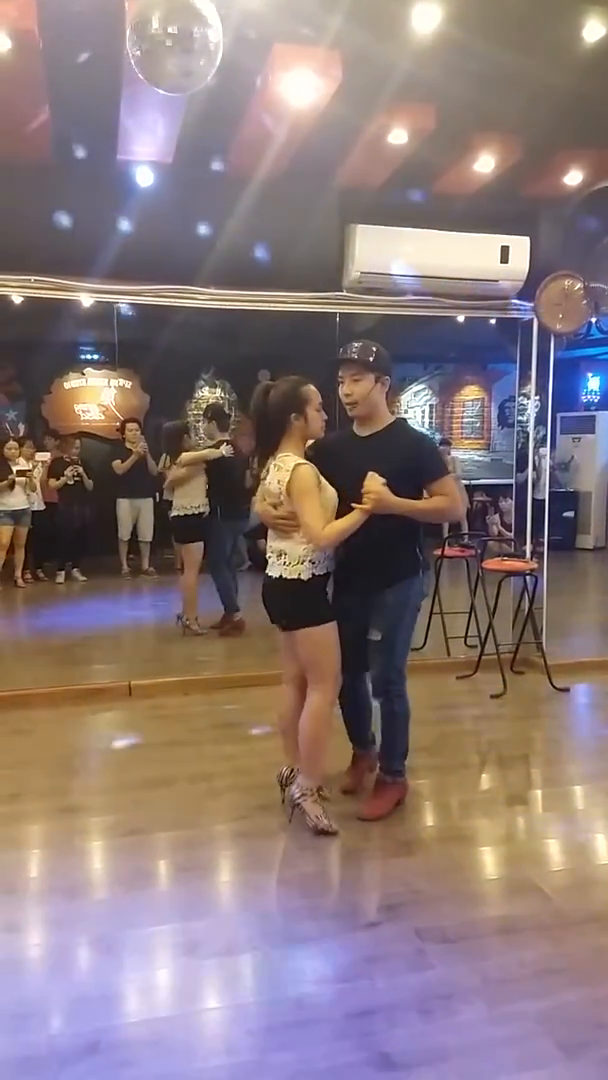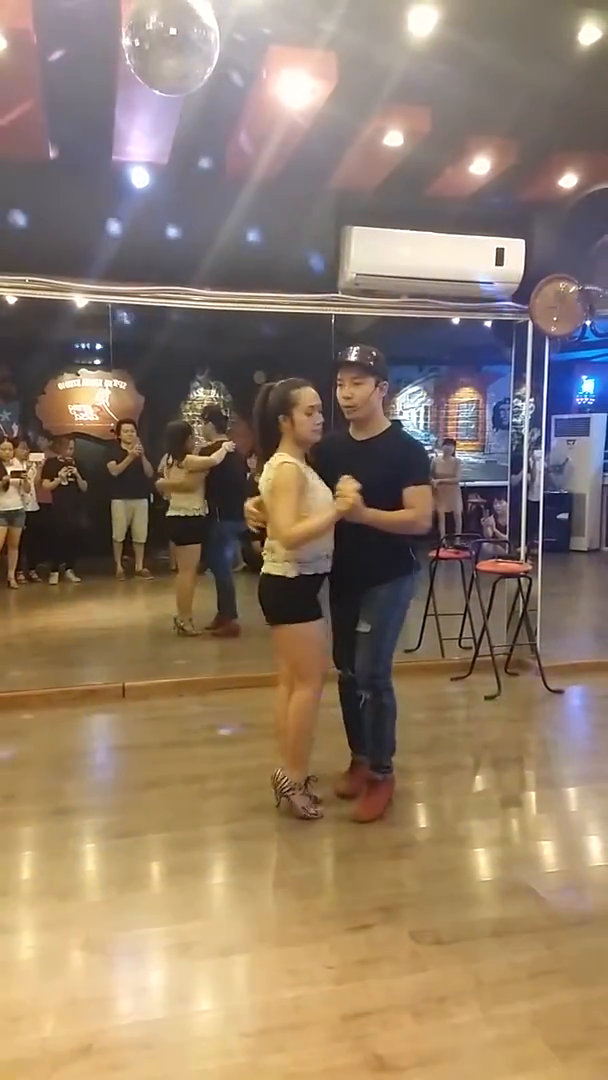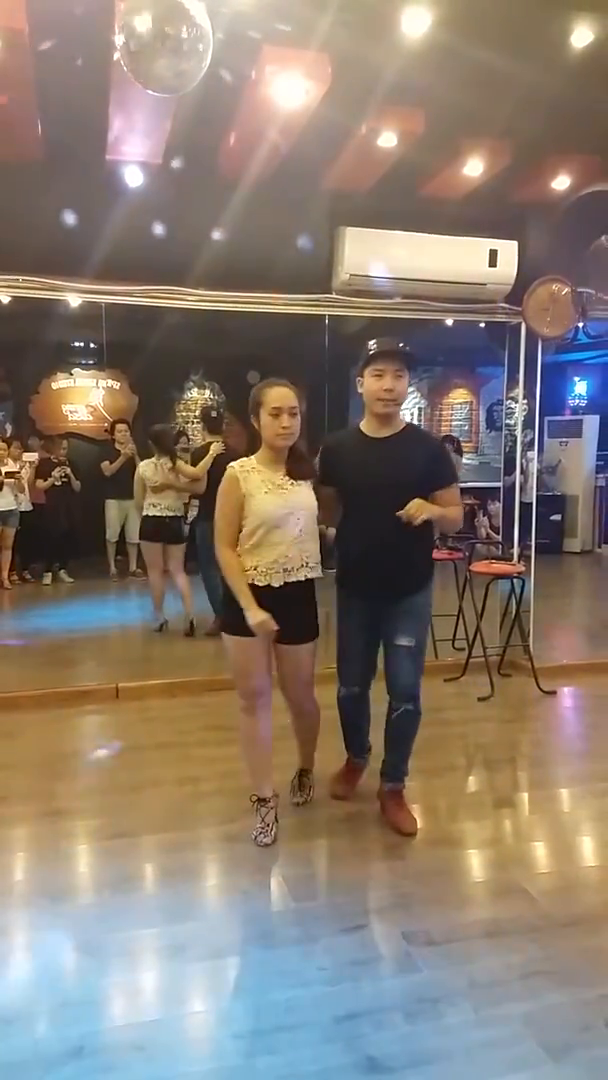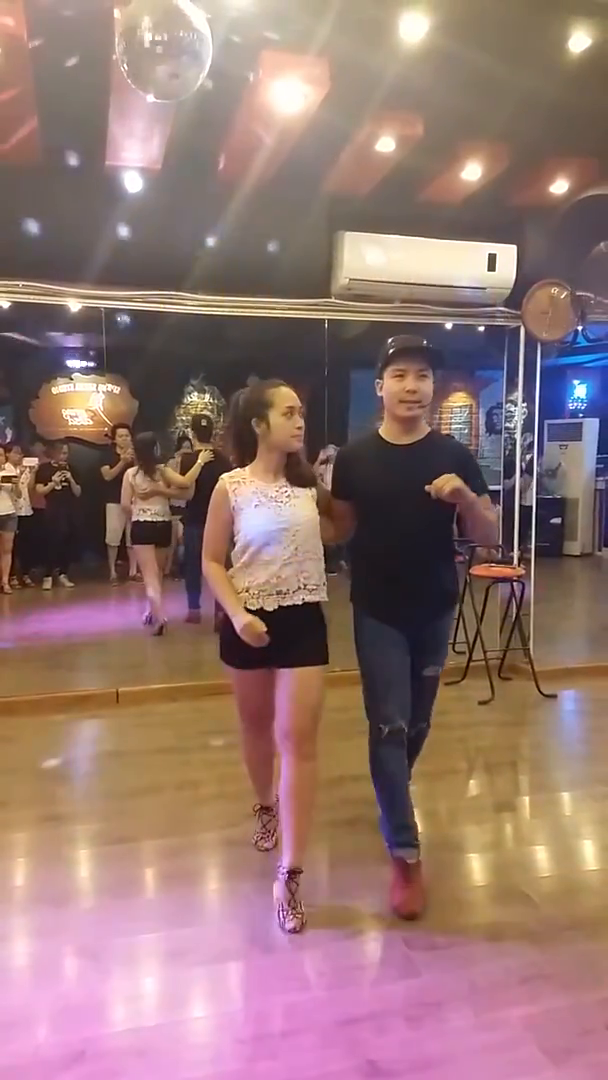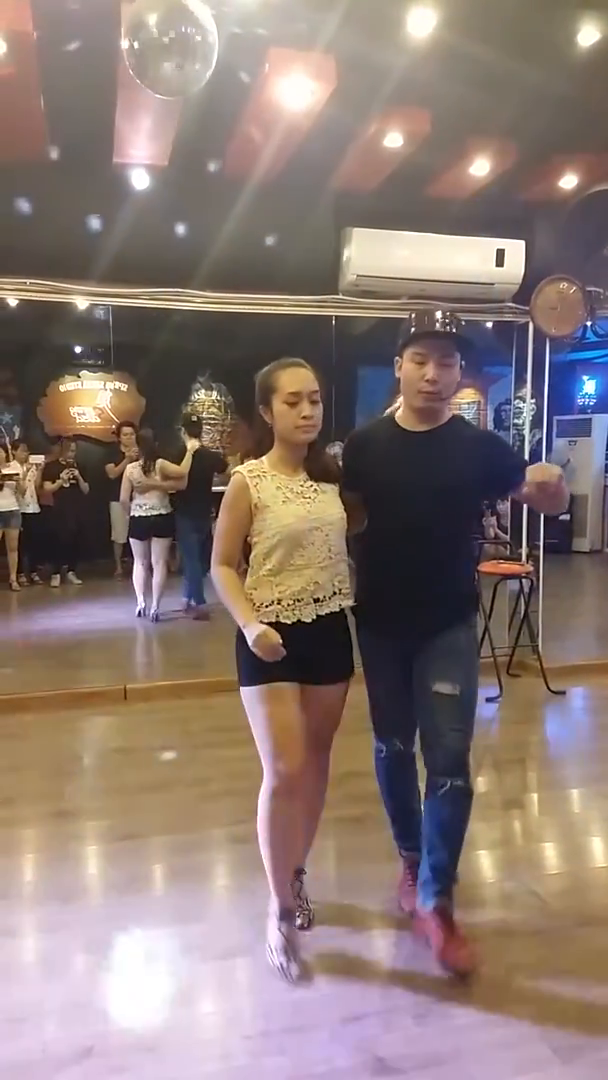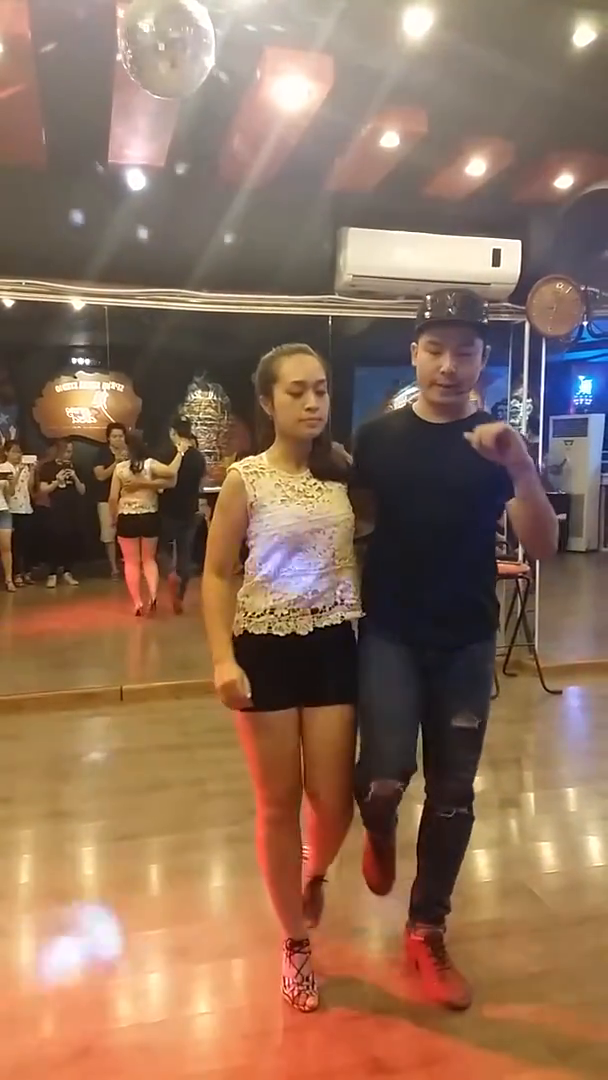
dt=0.5s
person 1, frame 1
left shoulder: (412, 444)
right shoulder: (332, 447)
left elbow: (453, 507)
left wrist: (394, 504)
right wrist: (267, 509)
left hip: (397, 580)
right hip: (349, 578)
left knee: (387, 678)
right knee: (347, 672)
left ankle: (393, 776)
right ankle: (363, 750)
person 1, frame 2
left shoulder: (406, 449)
right shoulder: (329, 448)
left elbow: (420, 519)
left wrist: (362, 513)
right wrist: (256, 507)
left hip: (389, 578)
right hip: (343, 576)
left knee: (372, 673)
right knee: (348, 671)
left ankle: (382, 774)
right ankle: (360, 758)
person 1, frame 3
left shoulder: (428, 449)
right shoulder: (337, 449)
left elbow: (456, 517)
left wrist: (429, 511)
left hip: (411, 589)
right hip: (355, 588)
left knee: (405, 692)
right knee: (352, 685)
left ankle: (393, 787)
right ankle: (356, 758)
person 1, frame 4
left shoulder: (454, 456)
right shoulder: (354, 458)
left elbow: (488, 535)
right elbow: (341, 527)
left wrist: (464, 497)
left hip: (435, 609)
right hip: (377, 611)
left knee: (417, 722)
right knee: (390, 726)
left ankle: (394, 802)
right ankle: (405, 858)
person 1, frame 5
left shoulder: (480, 446)
right shoulder: (364, 444)
left elbow: (552, 505)
right elbow: (348, 519)
left wrist: (550, 484)
left hip: (449, 624)
right hip: (380, 622)
left knee: (448, 760)
right knee: (392, 748)
left ankle: (435, 902)
right ankle: (412, 854)
person 1, frame 6
left shoulder: (495, 442)
right shoulder: (377, 437)
left elbow: (543, 545)
right elbow: (354, 519)
left wrist: (521, 470)
left hip: (467, 639)
right hip: (388, 632)
left knee: (452, 791)
right knee: (384, 776)
left ankle: (427, 931)
right ankle: (380, 833)
person 2, frame 1
left shoulder: (274, 464)
right shoulder: (302, 471)
left elbow: (264, 511)
right elbow: (321, 537)
right wrist: (364, 509)
left hip: (278, 582)
right hip: (302, 587)
left knee: (295, 681)
right knee: (324, 686)
left ankle: (293, 772)
right ankle: (307, 788)
person 2, frame 2
left shoulder: (284, 464)
right shoulder: (289, 469)
right elbow: (289, 535)
right wrist: (340, 509)
left hip: (285, 583)
right hip: (292, 585)
left knee: (291, 681)
right knee: (309, 683)
left ankle: (288, 773)
right ankle: (294, 779)
person 2, frame 3
left shoulder: (307, 473)
right shoulder: (238, 475)
left elbow: (323, 523)
right elbow: (225, 547)
right wrist: (249, 605)
left hip: (298, 596)
right hip: (247, 599)
left knee: (300, 697)
right knee: (253, 701)
left ankle: (305, 768)
right ankle: (263, 798)
person 2, frame 4
left shoulder: (309, 484)
right shoulder: (230, 487)
right elbow: (212, 562)
right wrist: (236, 614)
left hip: (303, 621)
right hip: (248, 623)
left knee: (298, 742)
right knee: (256, 727)
left ankle: (290, 873)
right ankle: (266, 805)
person 2, frame 5
left shoulder: (334, 476)
right shoulder: (248, 481)
left elbow: (355, 536)
right elbow: (223, 565)
right wrist: (249, 623)
left hip: (330, 633)
right hip: (270, 638)
left knee: (315, 761)
right knee: (284, 773)
left ankle: (295, 870)
right ankle: (282, 911)
person 2, frame 6
left shoulder: (341, 473)
right shoulder: (245, 479)
left elbow: (366, 547)
right elbow: (216, 575)
right wrist: (222, 657)
left hip: (333, 646)
right hip: (264, 650)
left knee: (333, 797)
right knee: (278, 802)
left ankle: (315, 876)
right ankle: (295, 943)
